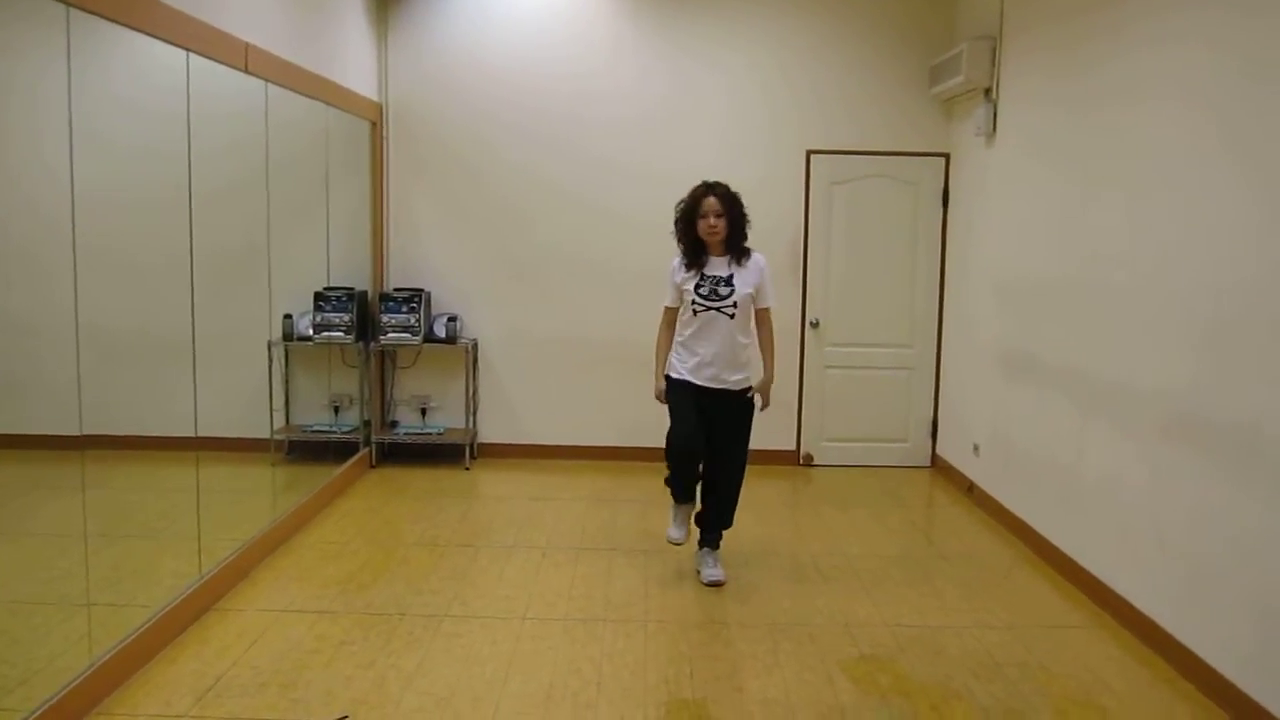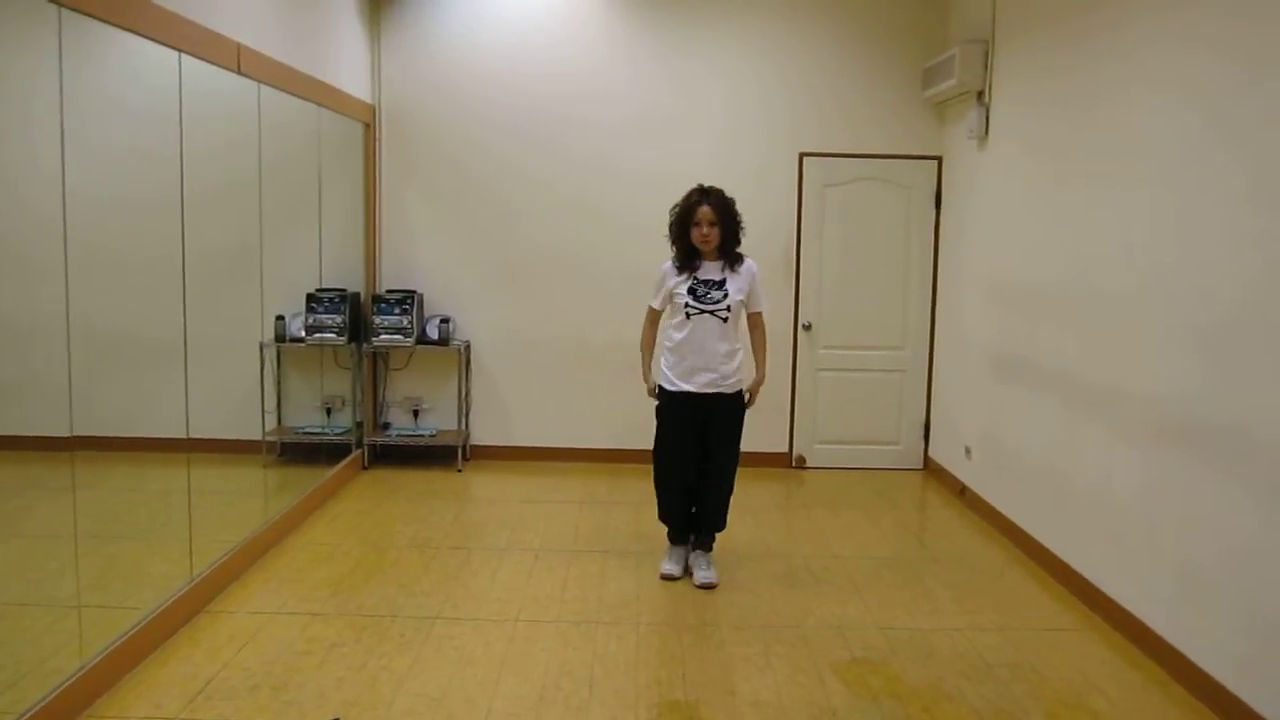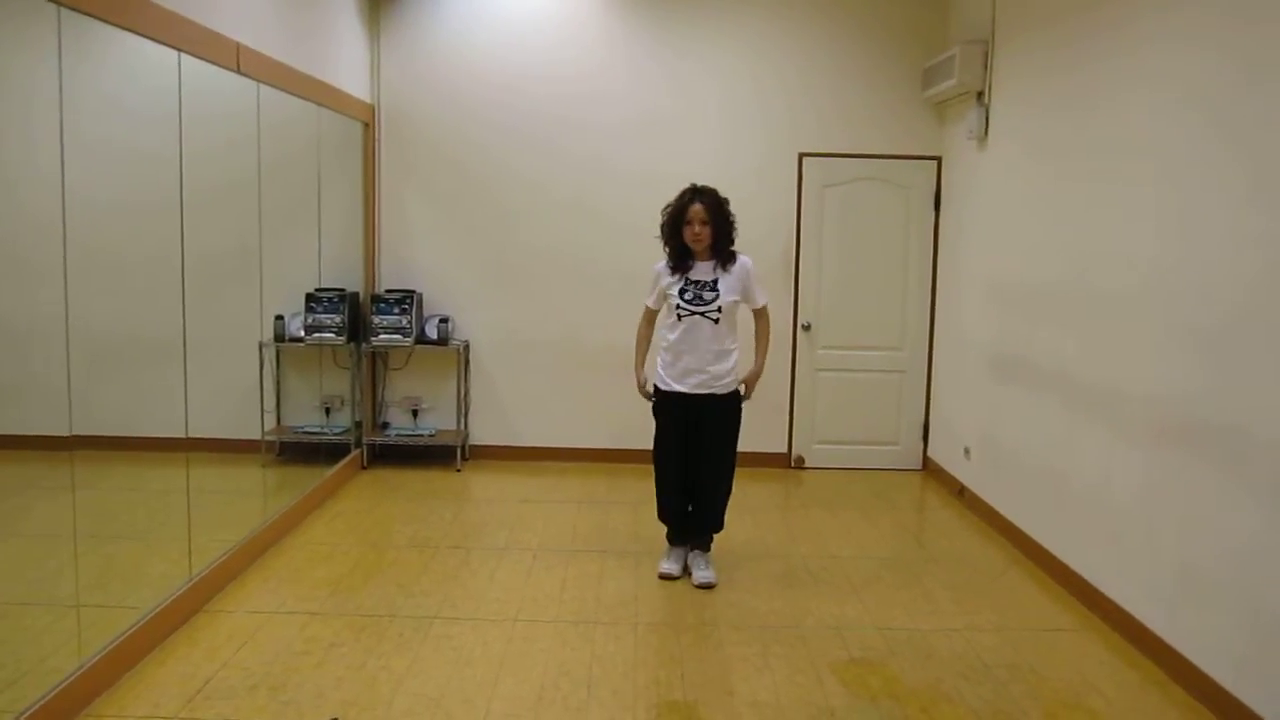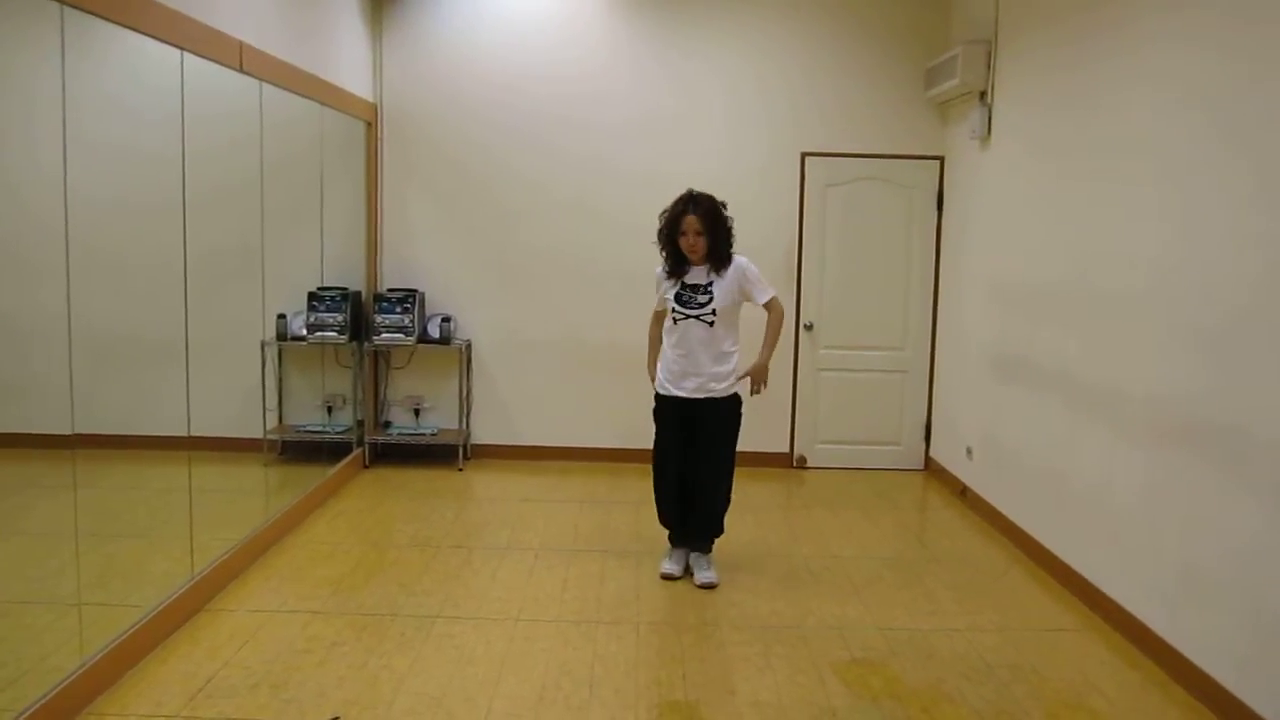
dt=0.2s
person 1, frame 1
left shoulder: (753, 265)
right shoulder: (682, 266)
left elbow: (763, 321)
right elbow: (668, 321)
left wrist: (769, 374)
right wrist: (659, 373)
left hip: (734, 386)
right hip: (686, 380)
left knee: (726, 470)
right knee: (685, 448)
left ankle: (709, 547)
right ankle: (682, 499)
person 1, frame 2
left shoulder: (744, 270)
right shoulder: (673, 270)
left elbow: (756, 323)
right elbow: (652, 320)
left wrist: (761, 374)
right wrist: (646, 371)
left hip: (726, 391)
right hip: (677, 389)
left knee: (717, 474)
right knee: (674, 471)
left ankle: (703, 550)
right ankle: (678, 543)
person 1, frame 3
left shoulder: (739, 268)
right shoulder: (667, 270)
left elbow: (762, 315)
right elbow: (648, 318)
left wrist: (757, 366)
right wrist: (638, 367)
left hip: (721, 391)
right hip: (672, 389)
left knee: (713, 474)
right knee: (671, 471)
left ankle: (700, 549)
right ankle: (677, 543)
person 1, frame 4
left shoulder: (737, 269)
right shoulder: (668, 271)
left elbow: (775, 310)
left wrist: (762, 361)
right wrist: (653, 365)
left hip: (719, 394)
right hip: (671, 393)
left knee: (712, 476)
right knee: (670, 474)
left ankle: (702, 549)
right ankle: (679, 545)
